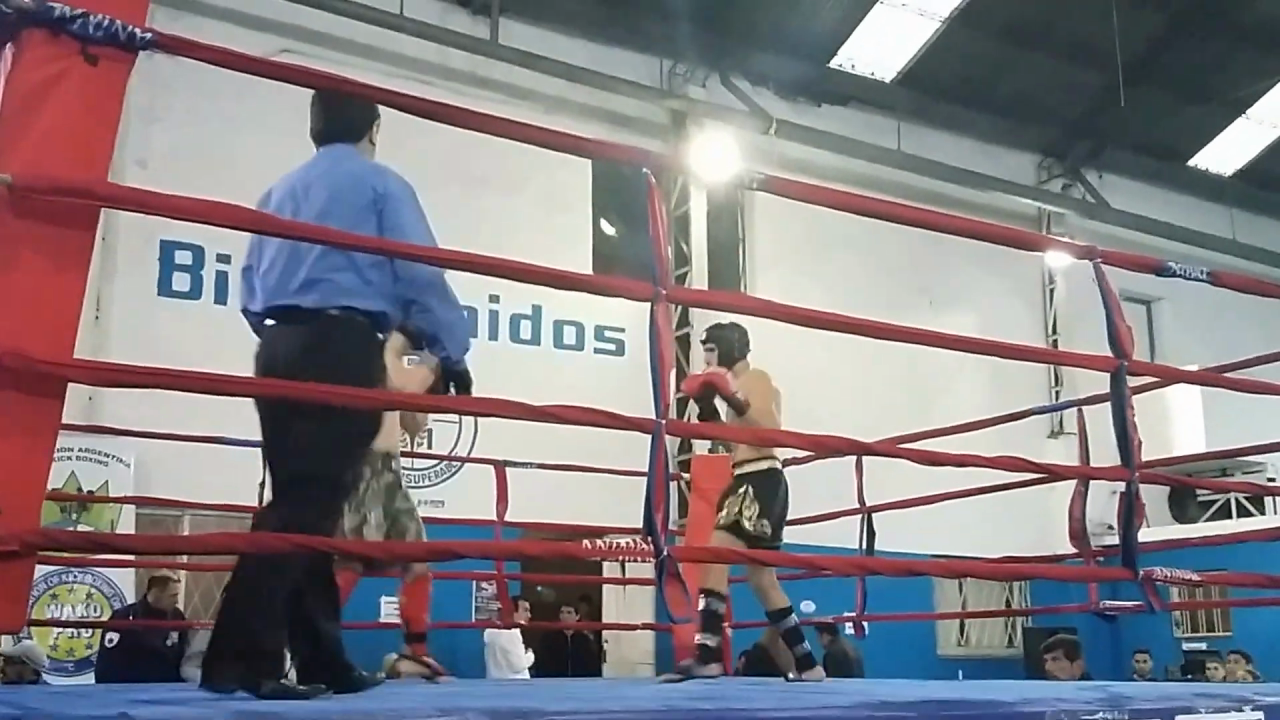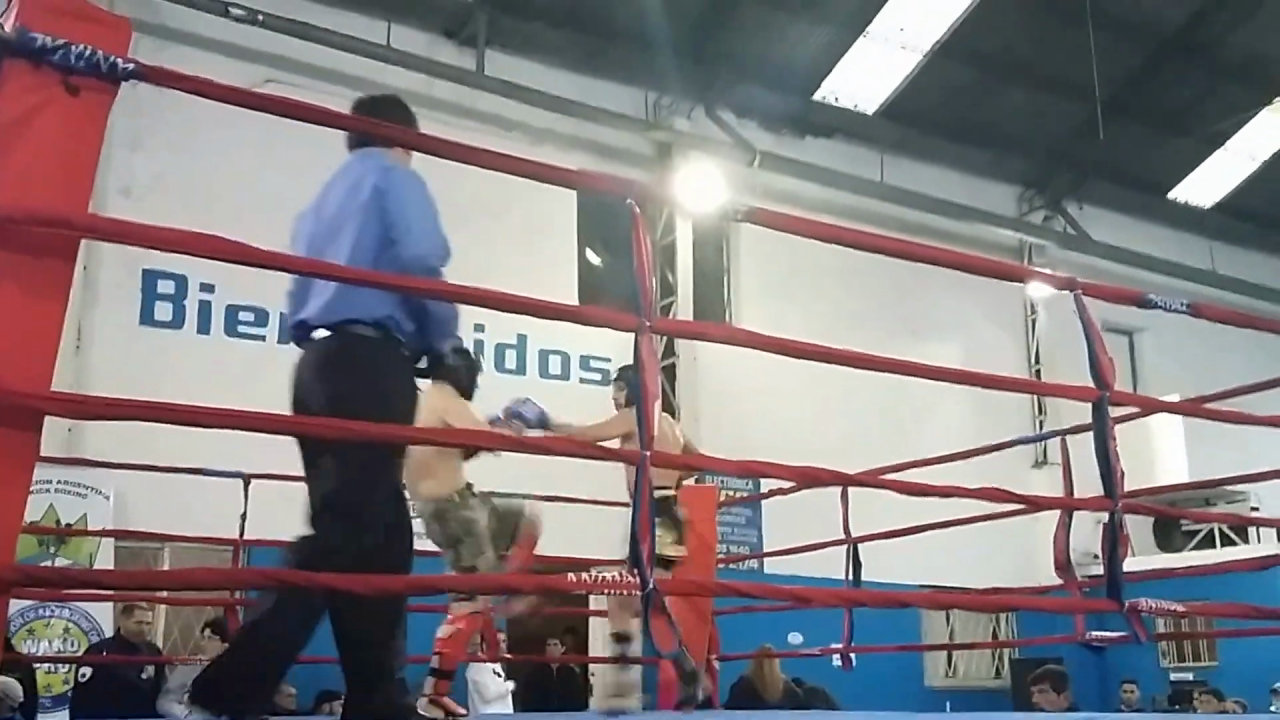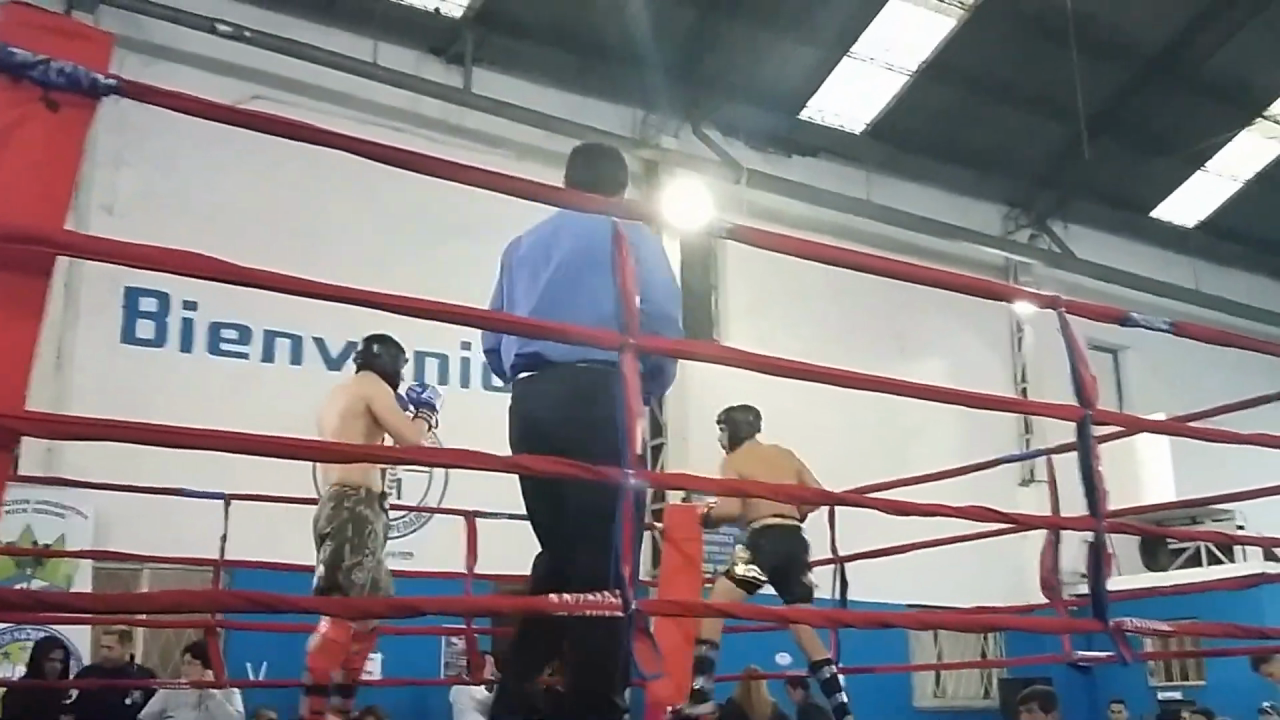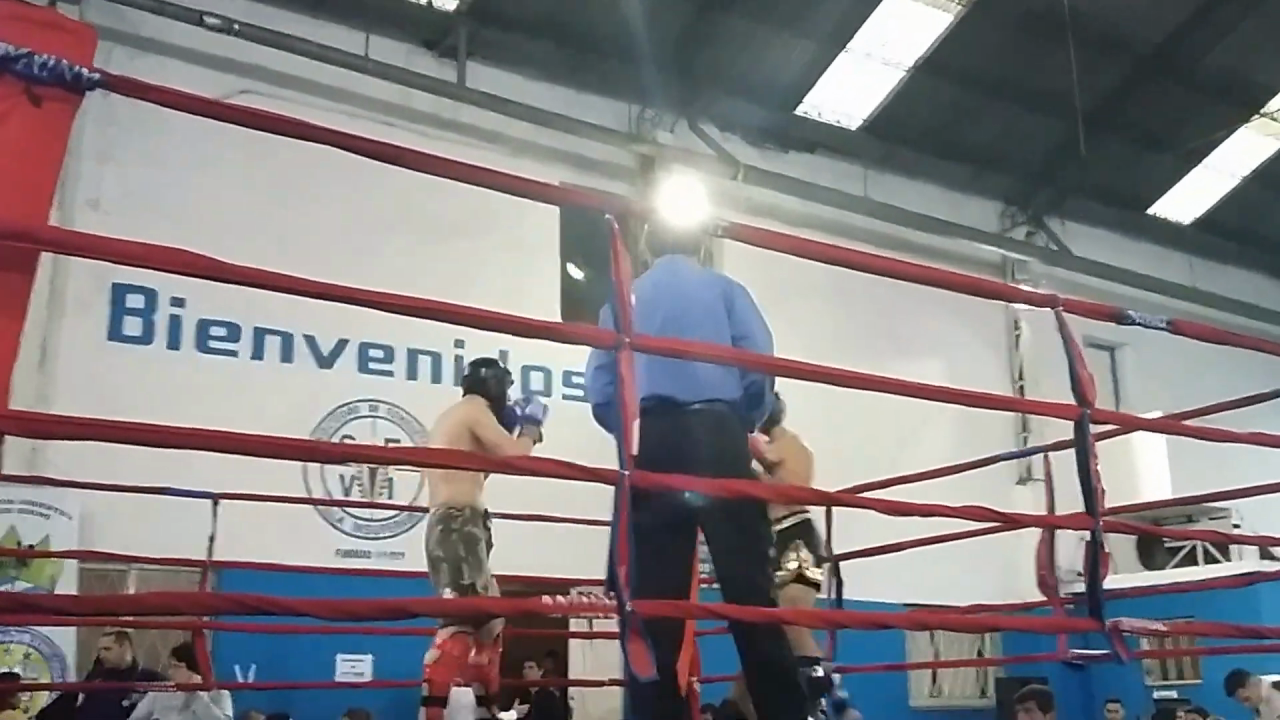
dt=1s
person 1, frame 1
left shoulder: (278, 193)
right shoulder: (380, 184)
left elbow: (249, 289)
right elbow: (419, 273)
right wrist: (451, 350)
left hip: (278, 348)
right hip: (342, 348)
left knee: (297, 500)
right knee: (312, 501)
left ankle: (324, 662)
right ankle: (240, 654)
person 1, frame 2
left shoulder: (319, 203)
right shoulder: (395, 178)
left elbow: (298, 302)
right elbow: (421, 263)
right wrist: (438, 338)
left hip: (319, 365)
right hip: (370, 362)
left knee: (377, 537)
right knee: (345, 535)
person 1, frame 3
left shoulder: (524, 245)
right shoulder: (630, 237)
left elbow: (494, 339)
right elbow: (661, 321)
right wrist: (645, 391)
left hip: (531, 404)
right hip: (597, 398)
left knee: (562, 557)
right knee: (603, 566)
person 1, frame 4
left shoulder: (620, 304)
right shoulder: (722, 288)
left elbow: (600, 393)
right elbow: (759, 365)
right wrist: (742, 424)
left hip: (651, 445)
right hip: (715, 436)
left knee: (653, 592)
right knee: (748, 585)
person 2, frame 1
left shoulder: (398, 361)
right shoulder: (380, 352)
left elbow: (415, 424)
right elbow: (408, 390)
left wrist: (436, 371)
right wrist: (434, 361)
left hip: (387, 469)
right hip: (363, 464)
left knee: (418, 560)
right knee: (351, 561)
left ankle: (414, 653)
person 2, frame 2
left shoulder: (424, 404)
right shoulder: (446, 403)
left wrist: (491, 431)
right wrist: (515, 428)
left hip: (448, 505)
right hip: (453, 505)
left knee: (526, 523)
right knee: (474, 599)
person 2, frame 3
left shoulder: (338, 396)
right shoulder: (371, 386)
right elbow: (411, 441)
left wrist: (401, 411)
right wrist: (425, 409)
left hip: (338, 506)
right hip: (354, 507)
left knee: (369, 615)
right knee: (344, 611)
person 2, frame 4
left shoulder: (452, 417)
right shoulder: (473, 410)
right elbow: (515, 458)
left wrist: (511, 425)
right wrist: (531, 424)
left hip: (451, 526)
right hip: (460, 525)
left knee: (489, 623)
right knee: (460, 626)
person 3, frame 1
left shoulder: (753, 379)
right shoulder: (751, 383)
left elbow: (770, 432)
right elbow: (737, 439)
left wrist: (735, 399)
right wrist: (707, 408)
left hip: (757, 482)
right hip: (763, 484)
left knee: (714, 560)
right knee: (763, 579)
left ankle: (706, 657)
right ankle: (807, 666)
person 3, frame 2
left shoulder: (634, 417)
right shoulder: (669, 424)
left elbow: (585, 436)
left wrist: (543, 422)
left hip: (654, 511)
right hip: (667, 508)
left knee: (640, 600)
right knee: (620, 603)
left ankle: (691, 678)
right ankle: (622, 689)
person 3, frame 3
left shoulder: (733, 461)
right shoulder: (786, 455)
left elbow: (732, 509)
left wrist: (709, 514)
left hip: (763, 541)
right hip: (794, 543)
right knee: (804, 630)
person 3, frame 4
left shoulder: (786, 444)
right shoulder: (774, 446)
left wrist: (766, 462)
left hip: (797, 536)
right hip: (786, 537)
left knee: (796, 625)
right knee: (794, 627)
